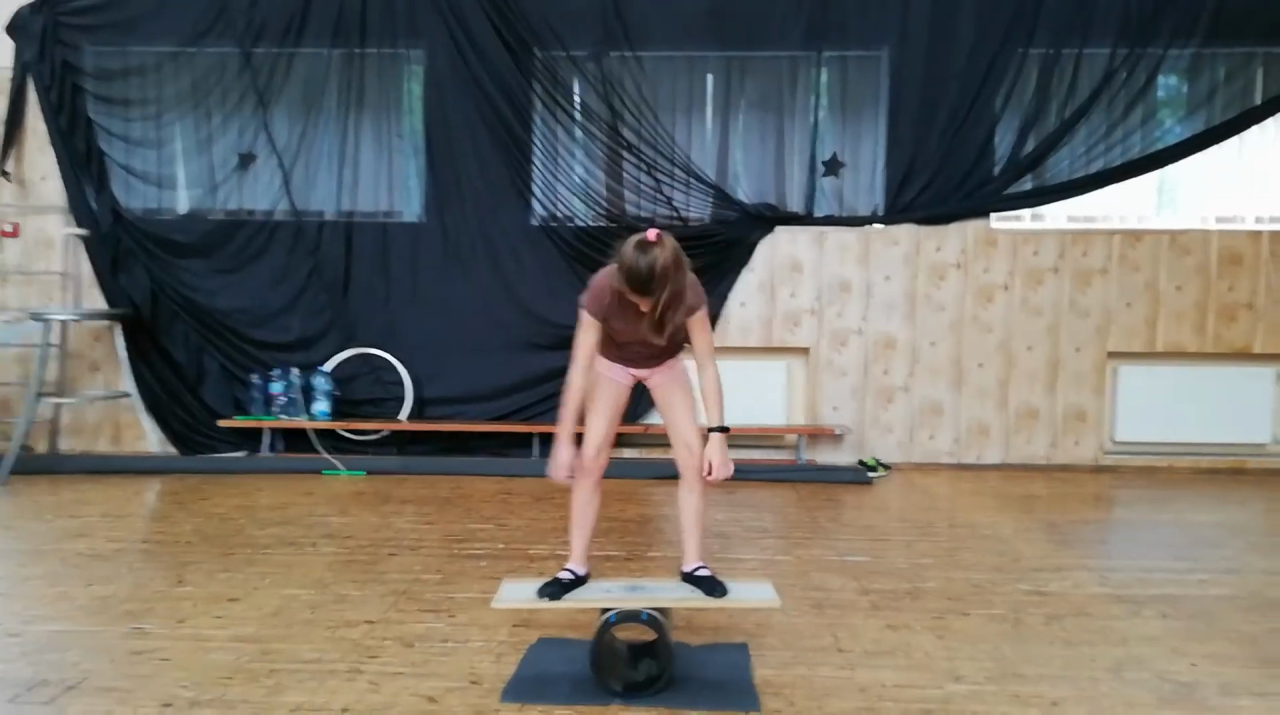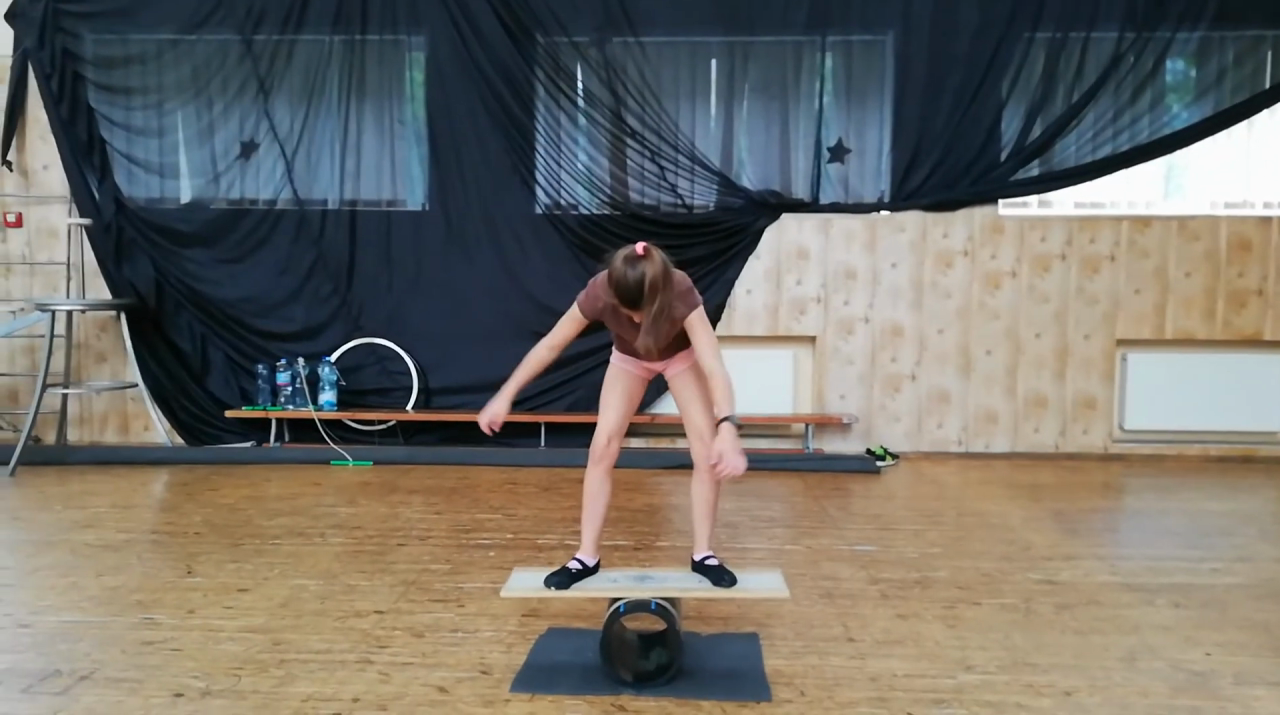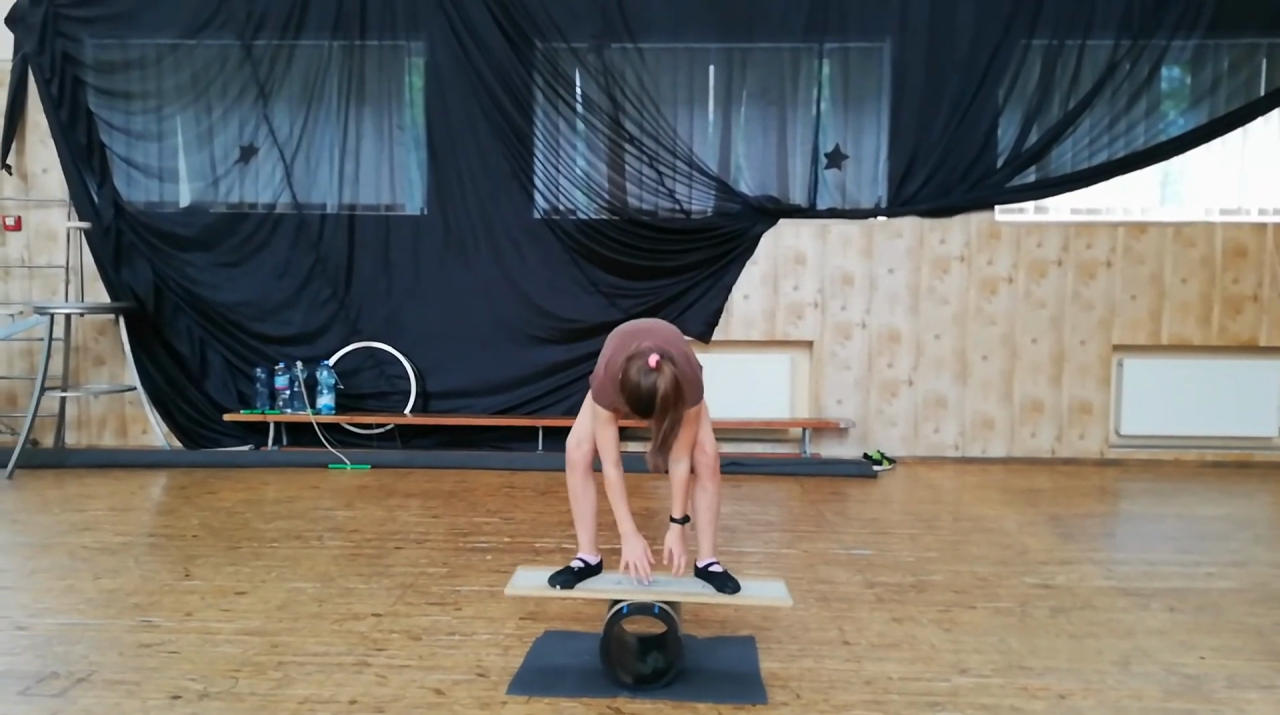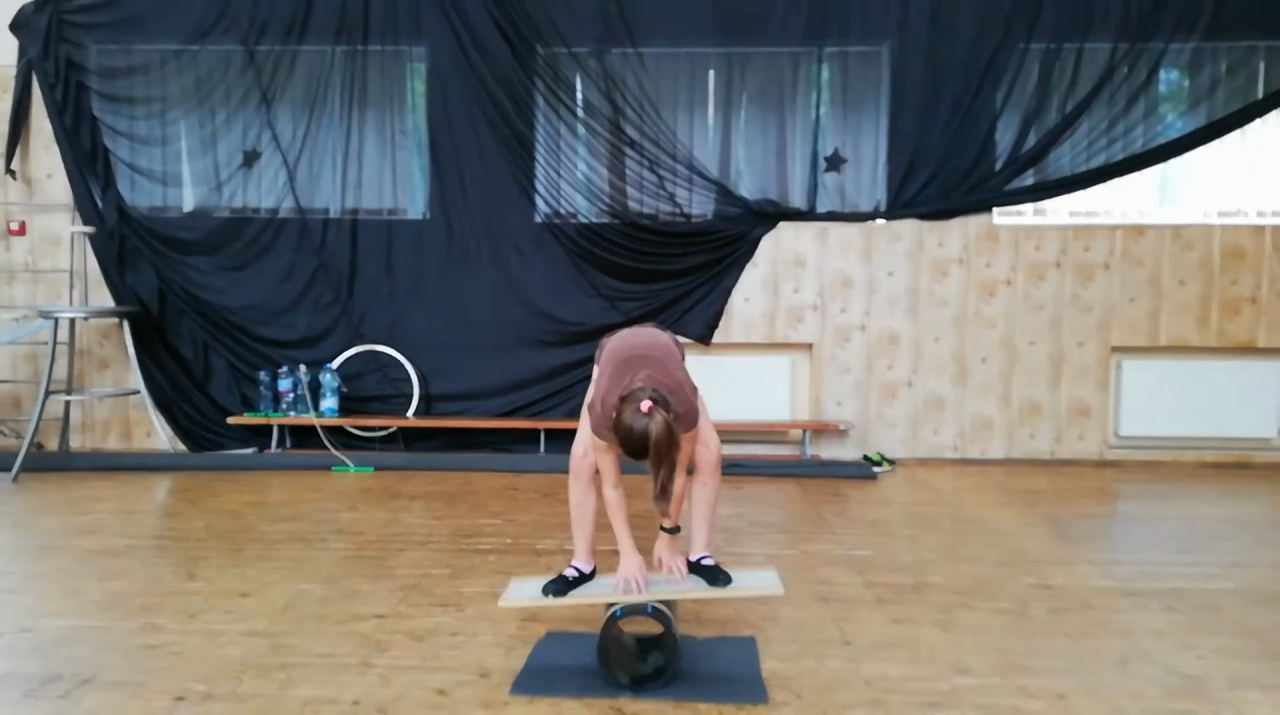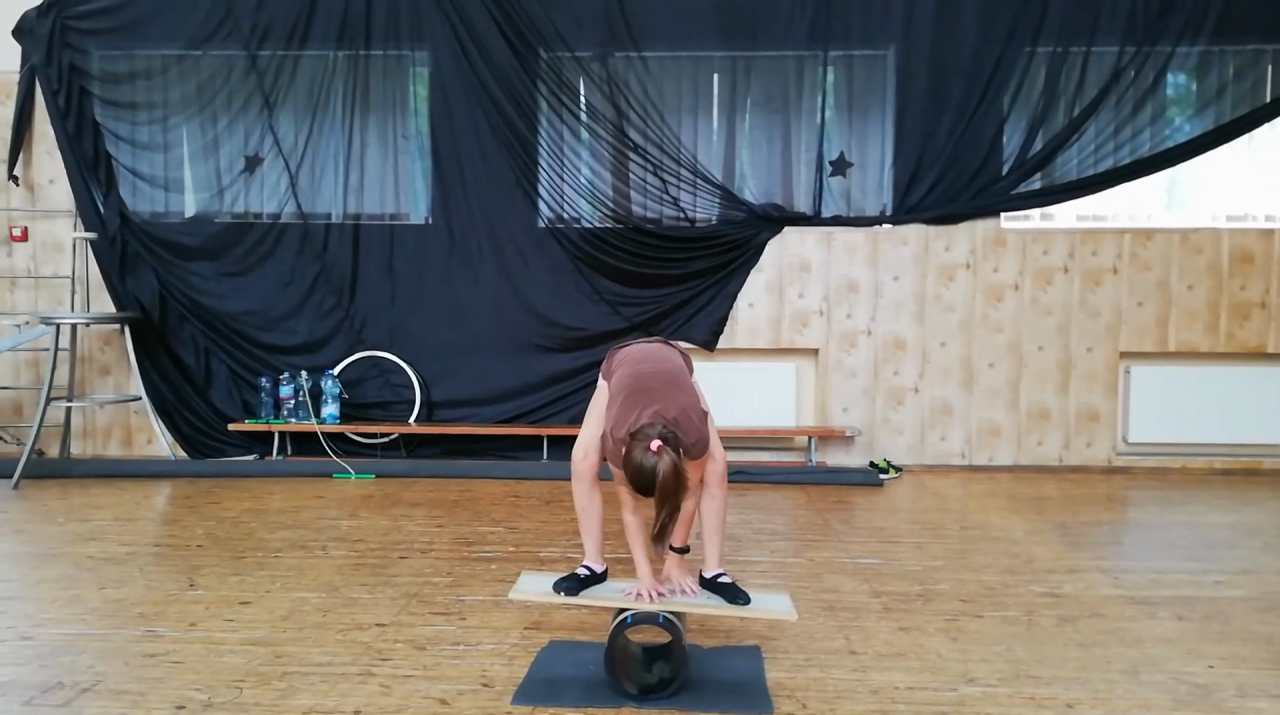
dt=1s
person 1, frame 1
left shoulder: (688, 292)
right shoulder: (602, 289)
left elbow: (707, 364)
right elbow: (580, 368)
left wrist: (716, 434)
right wrist: (563, 441)
left hip: (666, 364)
right hip: (613, 365)
left knee: (693, 456)
right knee: (590, 458)
left ankle: (694, 565)
right ankle: (576, 567)
person 1, frame 2
left shoulder: (680, 292)
right shoulder: (600, 292)
left elbow: (713, 364)
right elbow: (551, 345)
left wrist: (727, 428)
right wrist: (505, 395)
left hip: (680, 357)
right hip: (629, 358)
left knee: (706, 446)
right knee: (602, 446)
left ankle: (703, 555)
right ankle: (586, 557)
person 1, frame 3
left shoulder: (688, 380)
right shoulder: (606, 380)
left elbow: (681, 459)
right elbow: (611, 465)
left wrist: (677, 525)
right wrist: (629, 535)
left hip: (673, 376)
right hip: (623, 369)
left knee: (706, 453)
right knee: (578, 448)
left ankle: (707, 561)
right ankle: (588, 557)
person 1, frame 4
left shoulder: (684, 406)
right shoulder: (603, 409)
left elbow: (677, 473)
right elbow: (611, 485)
left wrist: (668, 537)
right wrist: (627, 553)
left knee: (709, 454)
right knee: (582, 459)
left ankle: (699, 555)
right ankle: (582, 564)
person 1, frame 5
left shoulder: (694, 434)
right shoulder: (617, 438)
left elbow: (689, 496)
right elbow: (630, 511)
left wrist: (676, 558)
right wrist: (645, 574)
right hip: (619, 364)
left knee: (715, 466)
right knee: (583, 462)
left ankle: (712, 572)
right ankle: (594, 566)
